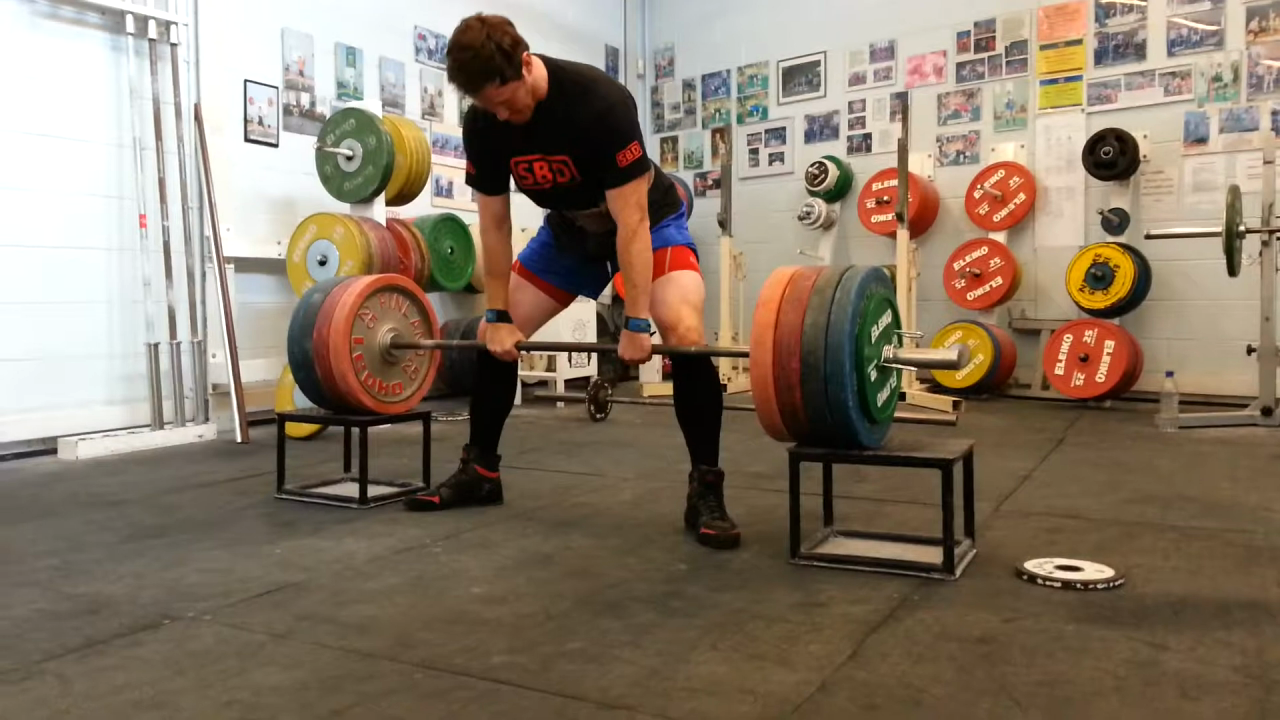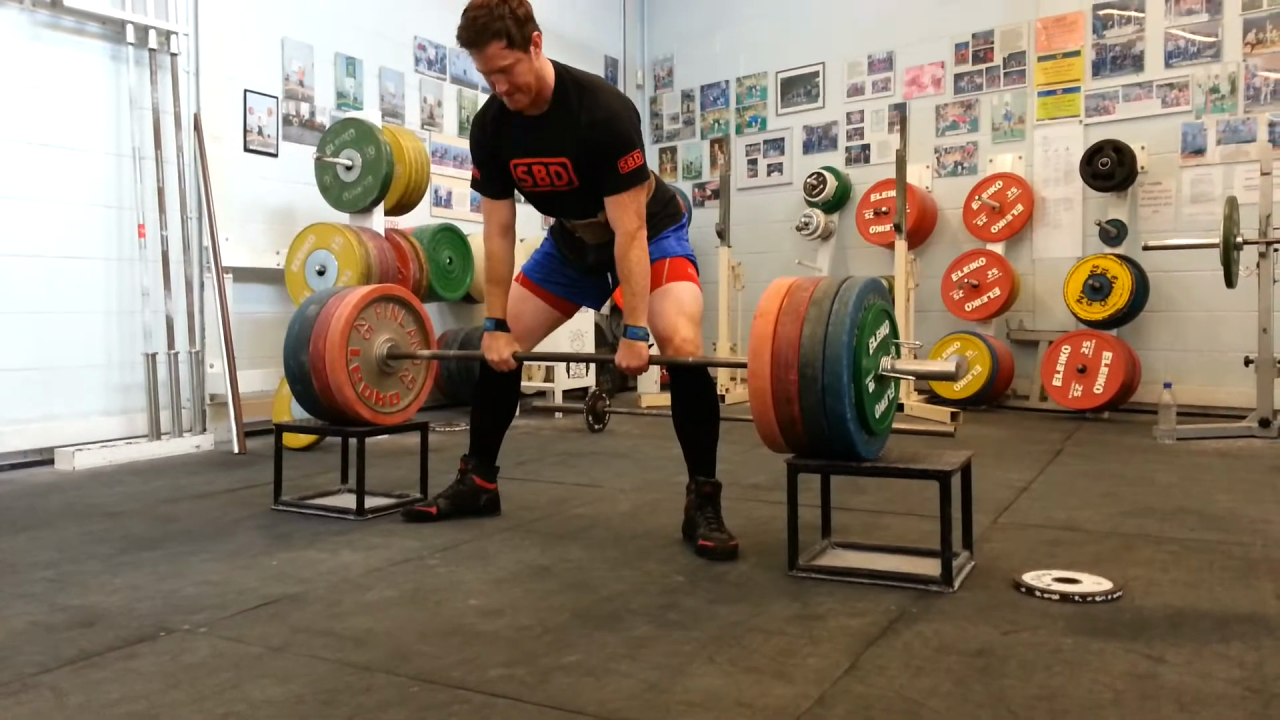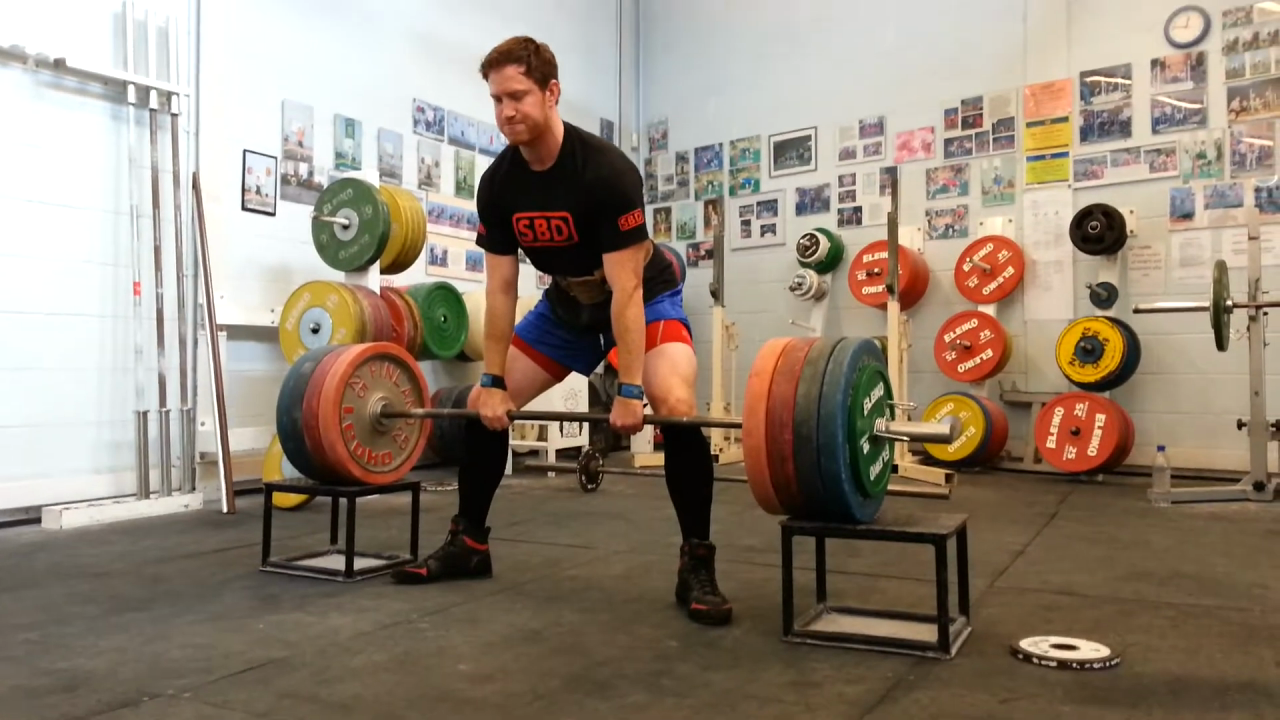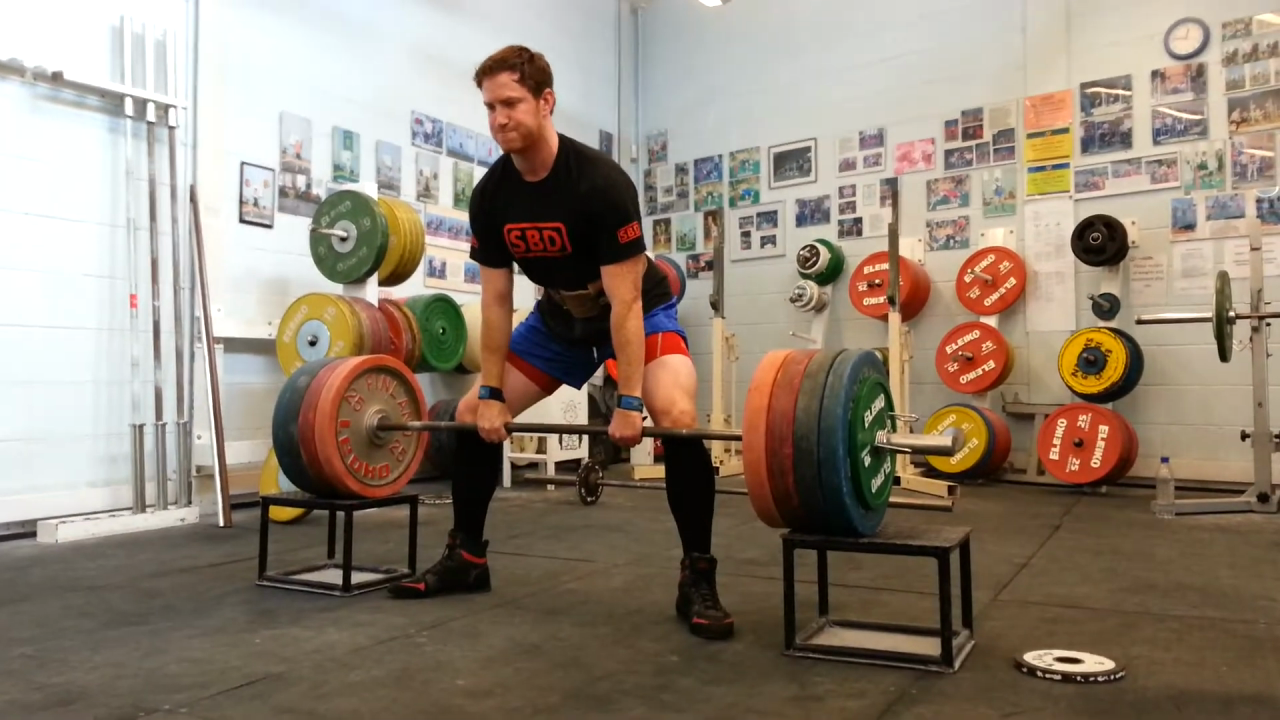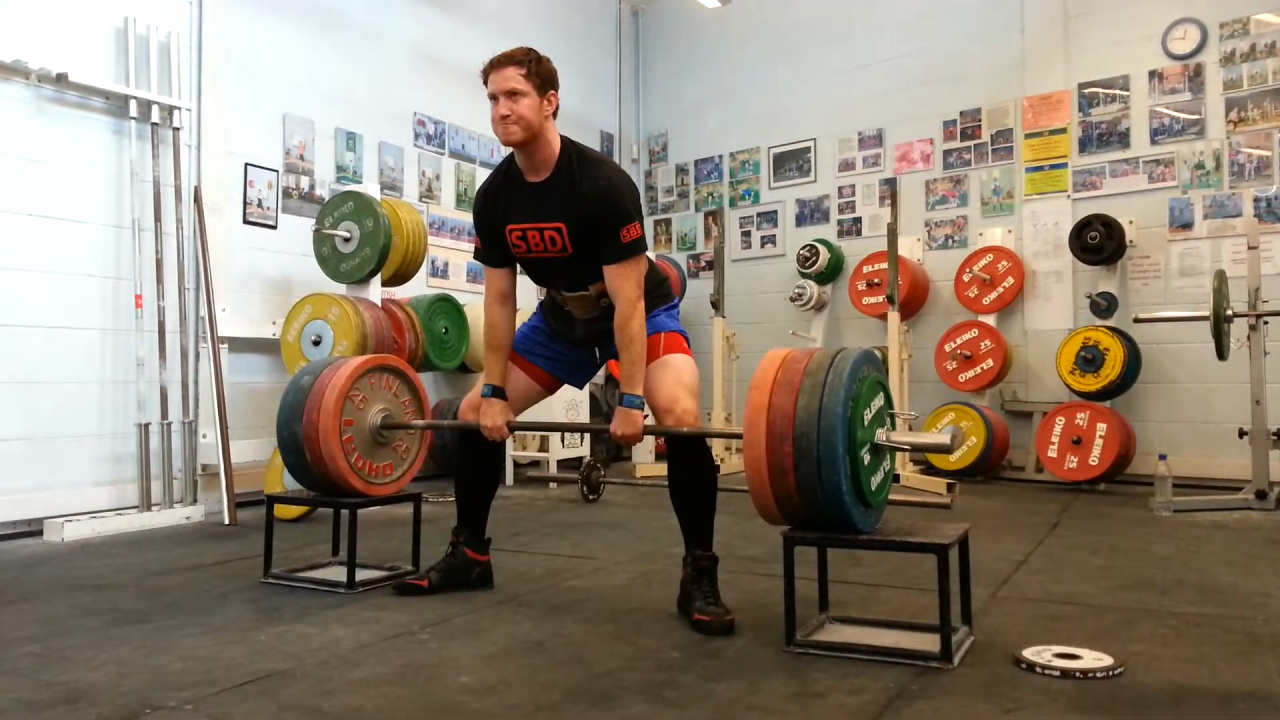
dt=0.7s
person 1, frame 1
left shoulder: (600, 102)
right shoulder: (482, 124)
left elbow: (632, 221)
right elbow: (494, 224)
left wrist: (636, 323)
right wrist: (497, 315)
left hip: (648, 220)
right hip: (568, 228)
left knee: (685, 333)
right knee: (495, 336)
left ankle: (706, 490)
right ankle: (479, 470)
person 1, frame 2
left shoulder: (603, 110)
right shoulder: (490, 126)
left elbow: (629, 230)
right elbow: (499, 230)
left wrist: (634, 332)
right wrist: (496, 324)
left hip: (650, 233)
right hip: (571, 240)
left knee: (681, 345)
right knee: (497, 347)
left ankle: (703, 502)
right ankle: (478, 481)
person 1, frame 3
left shoulder: (606, 171)
right shoulder: (498, 183)
left elbow: (627, 288)
right elbow: (501, 287)
left wrist: (629, 391)
right wrist: (494, 381)
left hip: (645, 299)
right hip: (566, 304)
left knee: (674, 405)
right knee: (484, 405)
left ankle: (696, 565)
right ankle: (469, 542)
person 1, frame 4
left shoulder: (601, 183)
right shoulder: (490, 195)
left elbow: (625, 301)
right elbow: (496, 300)
left wrist: (628, 404)
right wrist: (489, 394)
left hip: (640, 313)
right hip: (559, 317)
left knee: (676, 417)
right knee: (472, 415)
left ankle: (698, 580)
right ankle: (466, 557)
person 1, frame 5
left shoulder: (603, 185)
right shoulder: (494, 196)
left elbow: (628, 301)
right elbow: (499, 300)
left wrist: (630, 402)
right wrist: (493, 392)
left hip: (642, 314)
right hip: (561, 317)
left knee: (680, 417)
right knee: (475, 415)
left ankle: (699, 576)
right ankle: (469, 554)
